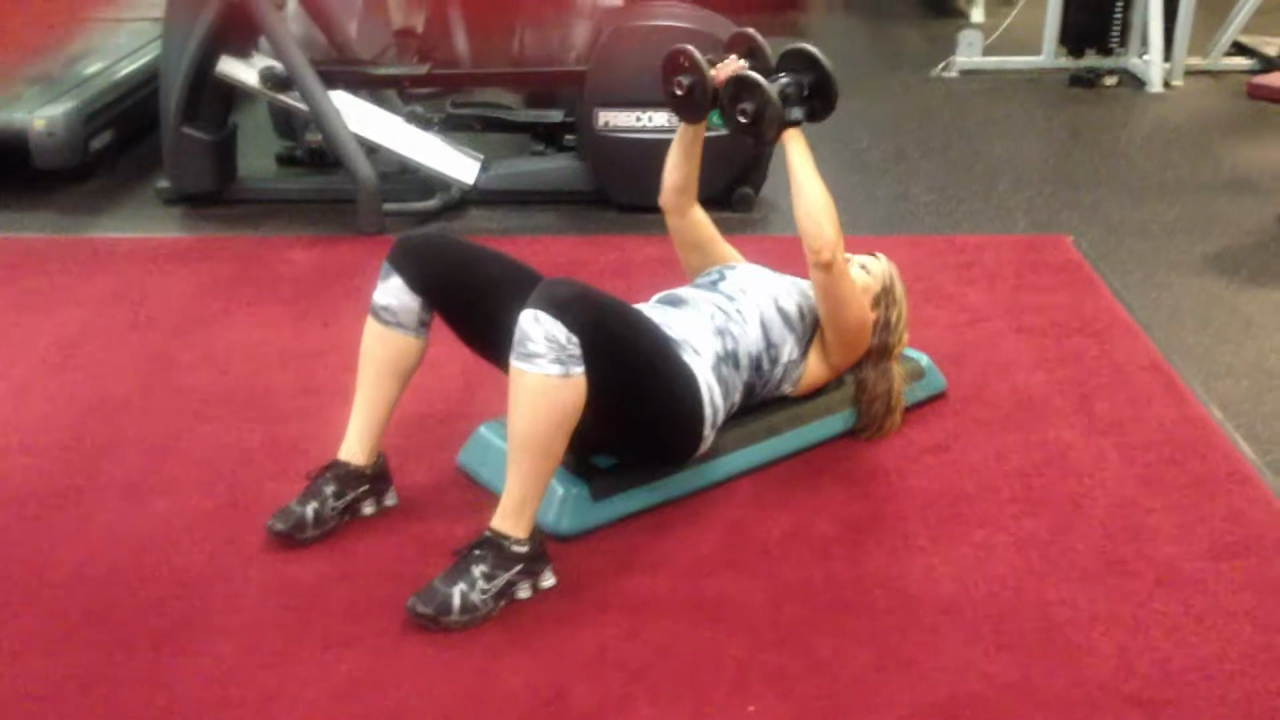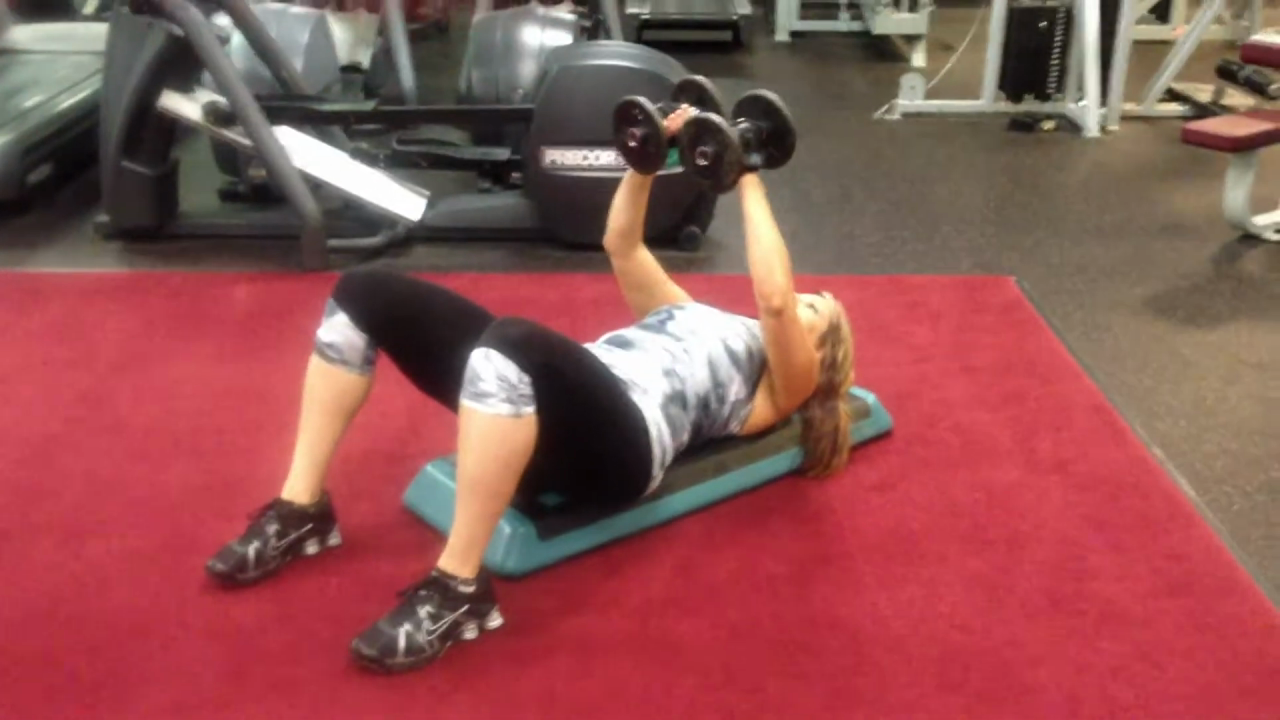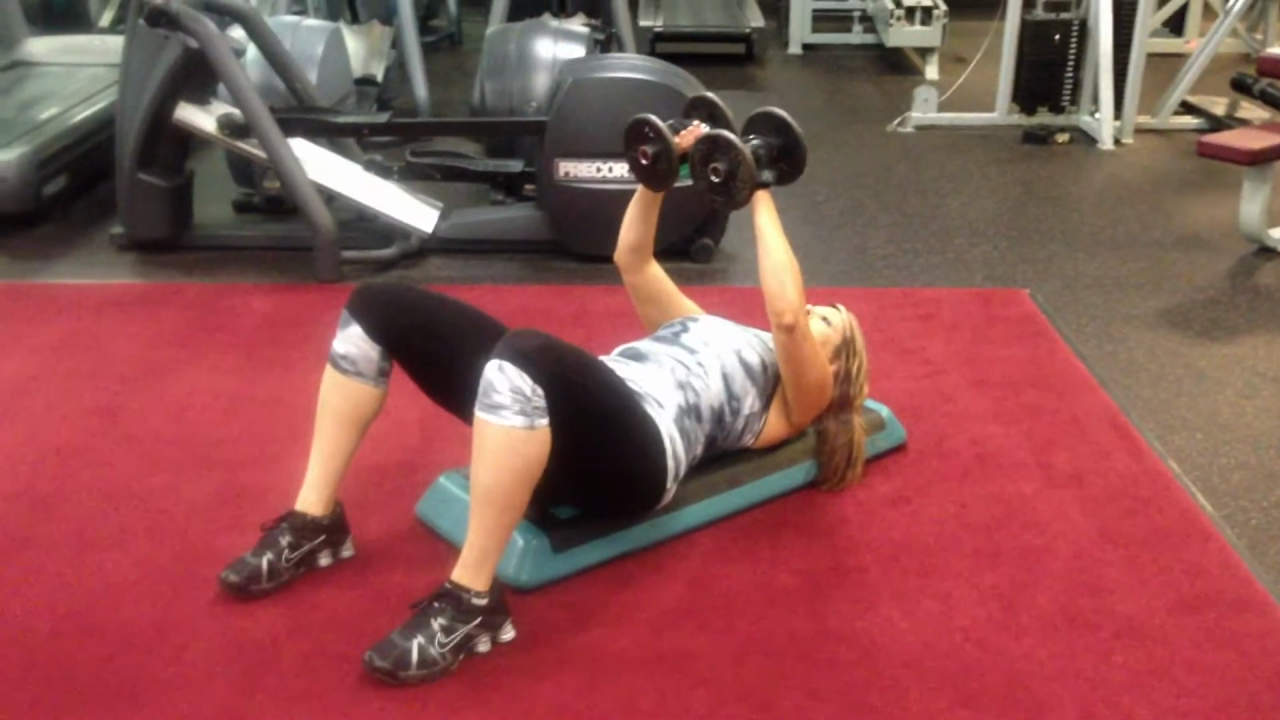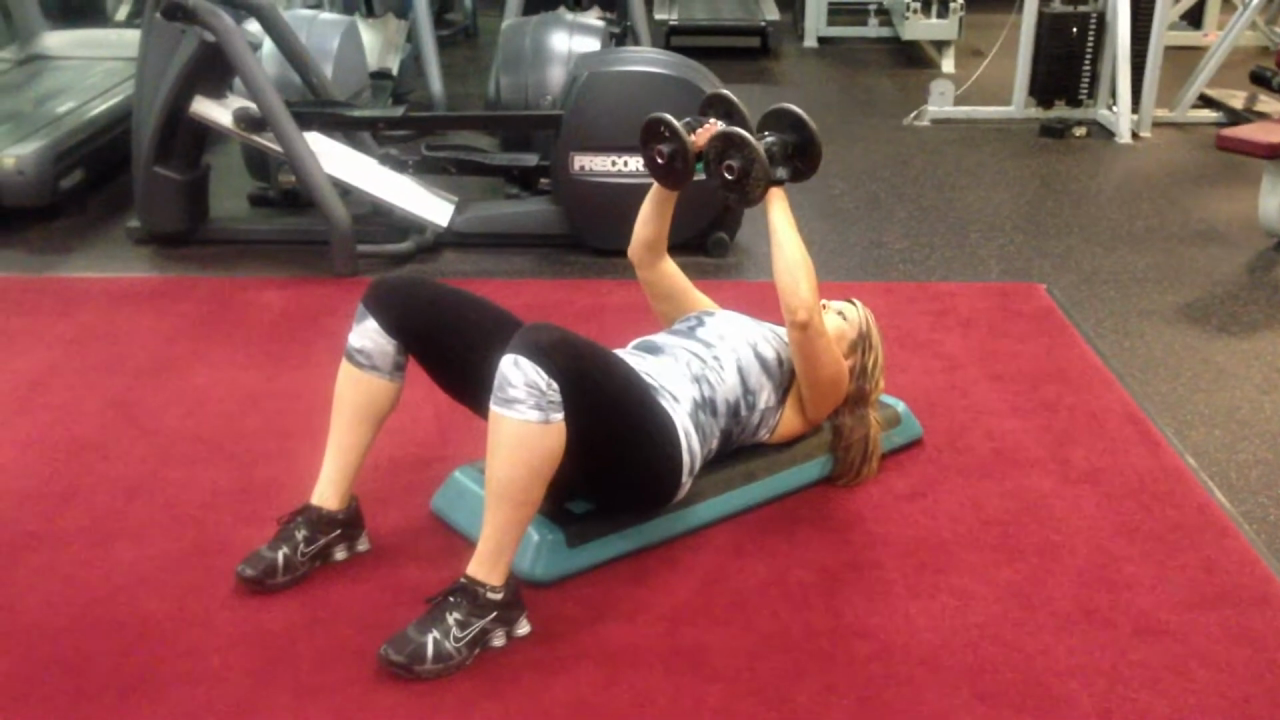
dt=0.7s
person 1, frame 1
left shoulder: (838, 341)
right shoulder: (754, 281)
left elbow: (823, 251)
right elbow: (678, 206)
left wrist: (791, 134)
right wrist: (697, 112)
left hip: (675, 397)
right hip: (603, 363)
left knee: (558, 303)
right knee: (417, 258)
left ankle: (511, 548)
right ankle: (357, 472)
person 1, frame 2
left shoulder: (785, 380)
right shoulder: (701, 318)
left elbow: (774, 298)
right elbow: (623, 247)
left wrist: (750, 181)
left hip: (623, 435)
right hip: (553, 395)
left knee: (510, 342)
right knee: (364, 294)
left ankle: (458, 589)
right ankle: (301, 510)
person 1, frame 3
left shoulder: (798, 395)
right shoulder: (713, 331)
left elbow: (785, 314)
right elbow: (634, 262)
left wrist: (760, 197)
left hip: (638, 448)
right hip: (572, 411)
left knee: (526, 352)
right knee: (379, 306)
left ankle: (472, 601)
right ankle: (314, 522)
person 1, frame 4
left shoulder: (816, 389)
right shoulder: (727, 324)
left elbow: (801, 312)
right elbow: (648, 257)
left wrist: (775, 195)
left hip: (651, 443)
right hip: (585, 403)
left knee: (538, 346)
right knee: (395, 299)
left ankle: (486, 595)
right ankle: (330, 516)
